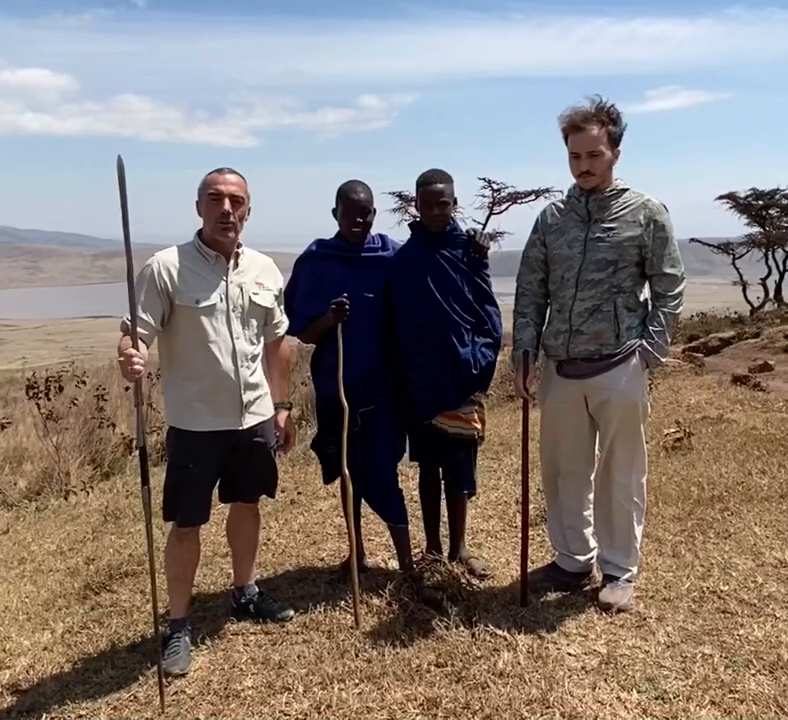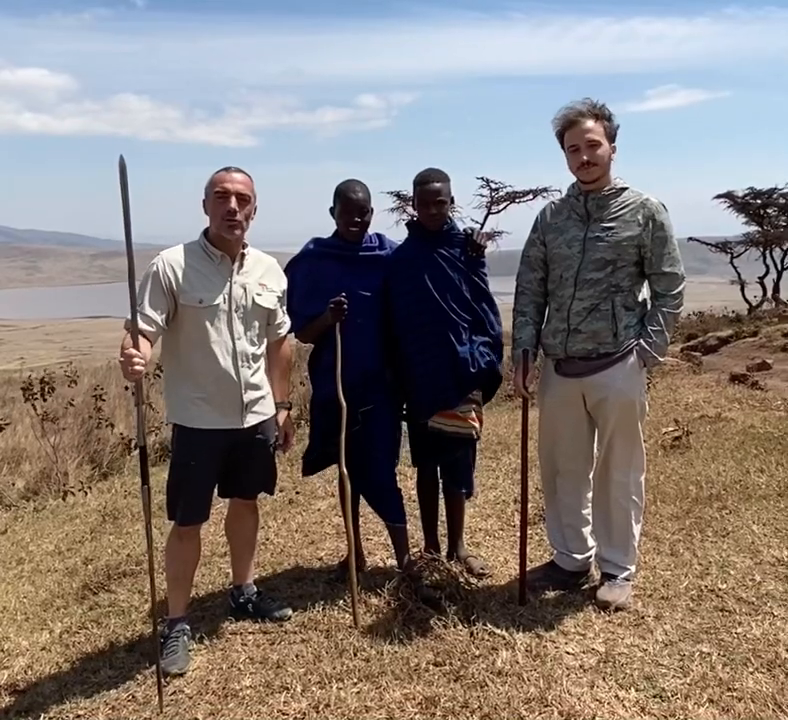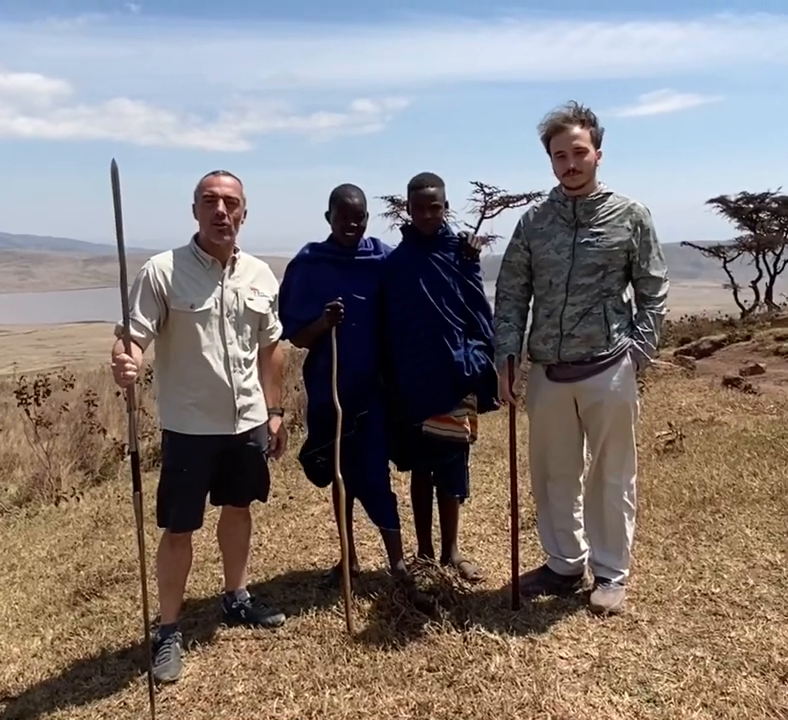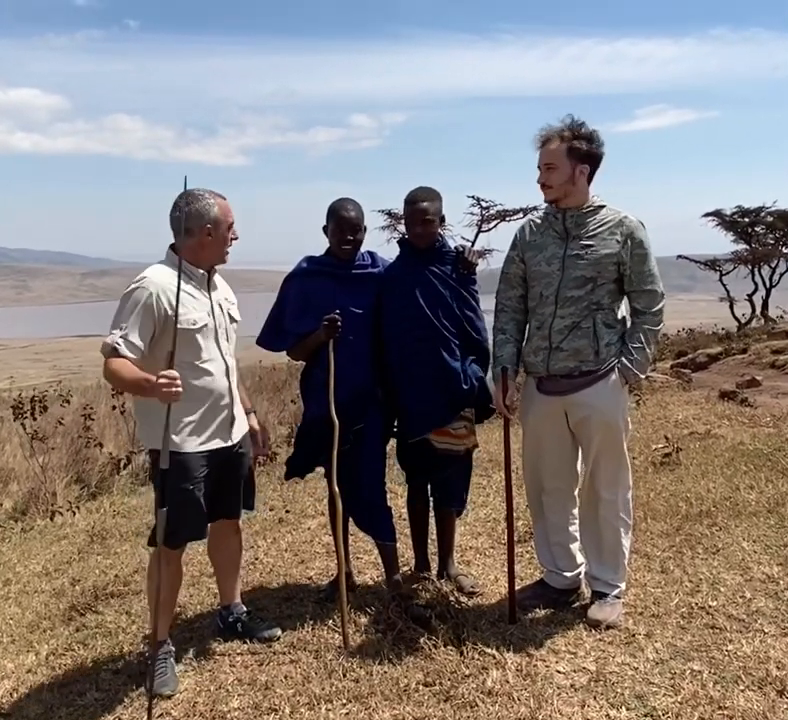
dt=1s
person 1, frame 1
left shoulder: (646, 213)
right shoulder: (551, 217)
left elbow: (669, 290)
right elbow: (530, 291)
left wrist: (648, 352)
right wrist: (524, 354)
left hip: (619, 369)
right hip: (560, 369)
left knee: (620, 475)
right knee: (564, 472)
left ankle: (620, 570)
right ankle: (574, 561)
person 1, frame 2
left shoulder: (645, 211)
right shoulder: (551, 216)
left elbow: (669, 289)
right elbow: (530, 290)
left wrist: (647, 351)
right wrist: (523, 352)
left hip: (617, 367)
right hip: (558, 367)
left knee: (619, 472)
right knee: (562, 470)
left ankle: (617, 569)
right ankle: (572, 560)
person 1, frame 3
left shoulder: (630, 215)
right shoulder: (533, 221)
left elbow: (654, 292)
right elbow: (511, 294)
left wrist: (638, 353)
right wrist: (506, 359)
left hip: (608, 370)
right hip: (547, 371)
left knee: (611, 477)
right knee: (553, 476)
left ankle: (611, 573)
right ankle: (564, 564)
person 1, frame 4
left shoulder: (622, 229)
right shoulder: (530, 233)
left elbow: (649, 307)
right elbow: (509, 307)
left wrist: (629, 369)
right wrist: (503, 372)
left hip: (599, 384)
right hip: (540, 385)
left knee: (606, 490)
right knee: (547, 489)
left ankle: (607, 586)
right ankle: (561, 577)
person 2, frame 1
left shoulder: (264, 269)
right shoulder: (165, 267)
right elbow: (136, 333)
left wrist: (281, 406)
right wrist: (131, 355)
left hip: (254, 417)
right hip: (195, 422)
left knee: (247, 505)
right knee: (186, 524)
left ankle: (245, 593)
right ankle: (178, 625)
person 2, frame 2
left shoulder: (269, 270)
right shoulder: (171, 266)
right elbow: (143, 330)
left wrist: (282, 406)
right wrist: (134, 355)
left hip: (255, 416)
right hip: (198, 420)
left knee: (245, 502)
right knee: (187, 522)
left ankle: (243, 592)
right ankle: (176, 624)
person 2, frame 3
left shoulder: (260, 274)
right shoulder: (162, 271)
right elbow: (133, 337)
left wrist: (274, 411)
right wrist: (125, 362)
left hip: (248, 421)
right hip: (189, 426)
left knee: (238, 509)
right knee: (178, 529)
left ankle: (236, 598)
right ankle: (168, 631)
person 2, frame 4
left shoulder: (219, 285)
right shoulder: (153, 287)
right elbow: (115, 361)
left wrist: (248, 412)
right wrist: (146, 383)
left hip: (230, 432)
right hip: (182, 442)
left knee: (227, 522)
right knee: (171, 543)
left ankle: (232, 612)
right ankle: (161, 646)
person 3, frame 1
left shoulder: (468, 248)
right shoulder: (405, 258)
left elbow: (486, 307)
right elbow: (398, 323)
left wrist: (483, 354)
right wrist: (403, 379)
left hip: (463, 374)
right hip: (423, 378)
left knee: (459, 463)
right knee: (430, 464)
left ankle: (458, 546)
right ankle: (433, 547)
person 3, frame 2
left shoulder: (465, 249)
right shoulder: (402, 257)
left elbow: (484, 308)
right elbow: (396, 322)
left wrist: (483, 358)
right wrist: (400, 378)
left hip: (462, 373)
right hip: (422, 377)
left knee: (458, 463)
right knee: (427, 463)
left ankle: (457, 545)
right ankle: (431, 546)
person 3, frame 3
left shoulder: (461, 253)
right shoulder: (397, 261)
left elbow: (478, 311)
right elbow: (390, 326)
left wrist: (479, 361)
right wrist: (393, 382)
left hip: (456, 378)
right hip: (415, 382)
left knee: (452, 468)
right knee: (422, 467)
left ankle: (451, 550)
right ankle: (424, 551)
person 3, frame 4
left shoulder: (456, 267)
right shoulder: (394, 274)
left elbow: (474, 327)
right elbow: (387, 337)
left wrist: (475, 378)
right wrist: (389, 392)
left hip: (452, 392)
right hip: (413, 395)
left knee: (450, 481)
right knee: (418, 481)
left ankle: (447, 563)
right ankle: (421, 564)
person 4, frame 1
left shoulder: (393, 255)
right shoulder: (315, 260)
right elbow: (303, 333)
right wrist: (328, 320)
left hip: (382, 383)
right hip: (336, 383)
left knee: (382, 473)
right knee: (350, 470)
left ankle: (405, 560)
right ankle: (357, 552)
person 4, frame 2
left shoulder: (390, 255)
right shoulder: (311, 260)
right elbow: (301, 333)
right wrist: (326, 319)
left hip: (379, 381)
right hip: (333, 382)
left knee: (380, 470)
right knee: (348, 468)
left ankle: (403, 557)
right ankle: (355, 550)
person 4, frame 3
left shoulder: (385, 259)
right shoulder: (307, 264)
right elbow: (296, 337)
right wrist: (322, 323)
left hip: (374, 386)
right hip: (328, 387)
left knee: (373, 475)
right knee: (340, 473)
left ankle: (397, 560)
right ankle: (349, 556)
person 4, frame 4
left shoulder: (380, 273)
right shoulder: (304, 278)
right elbow: (294, 351)
right wrist: (319, 335)
left hip: (370, 400)
right hip: (325, 401)
left knee: (369, 487)
right knee: (338, 486)
left ankle: (393, 574)
right ankle: (345, 572)
